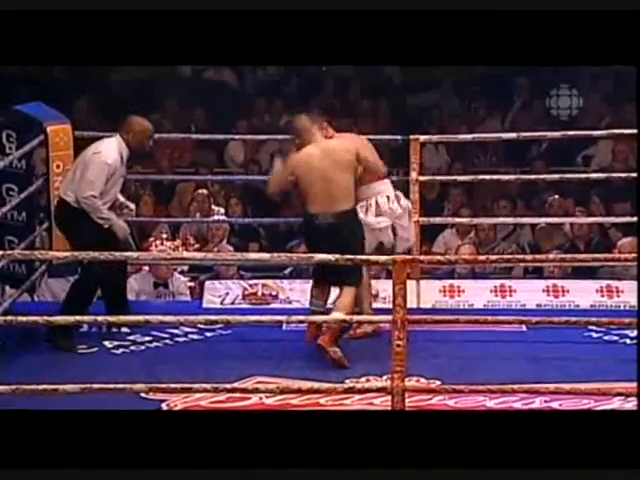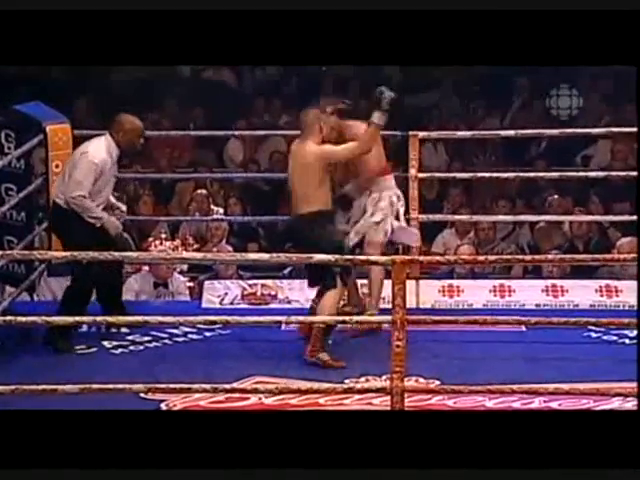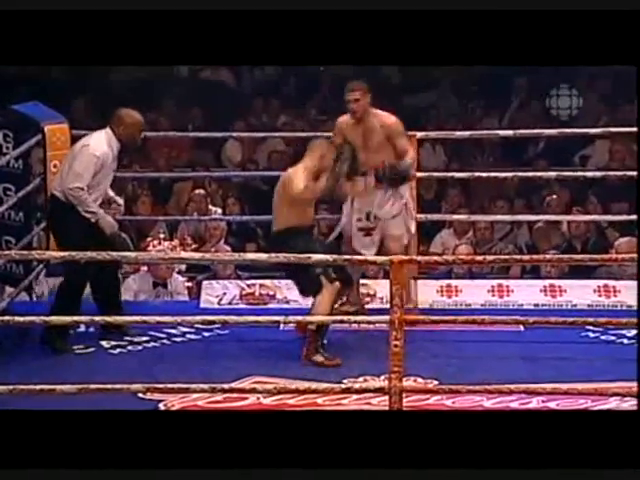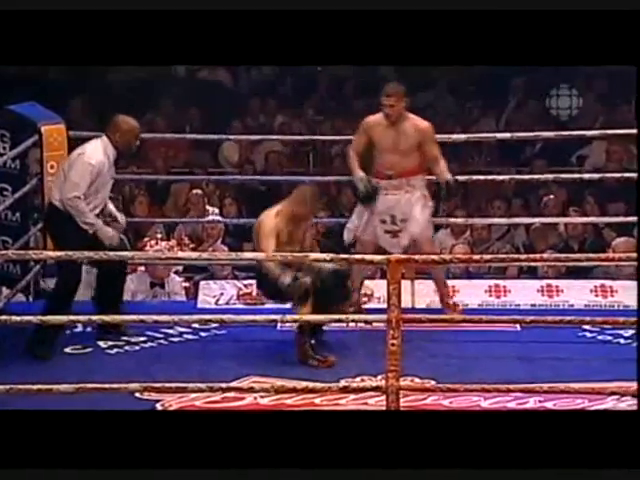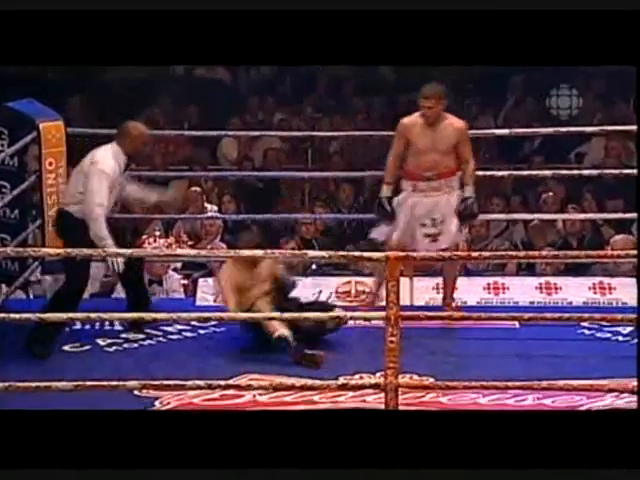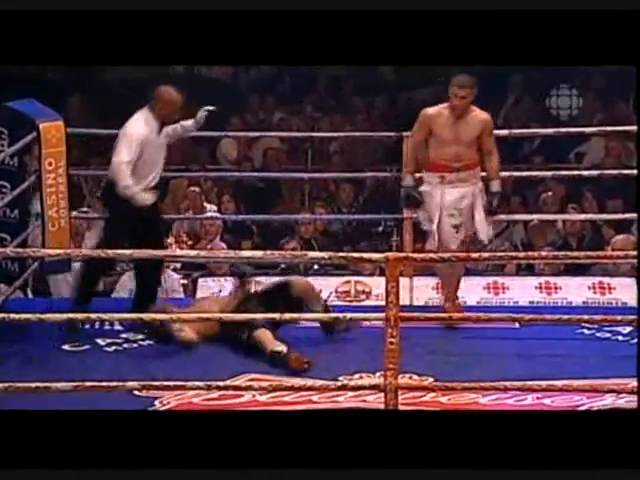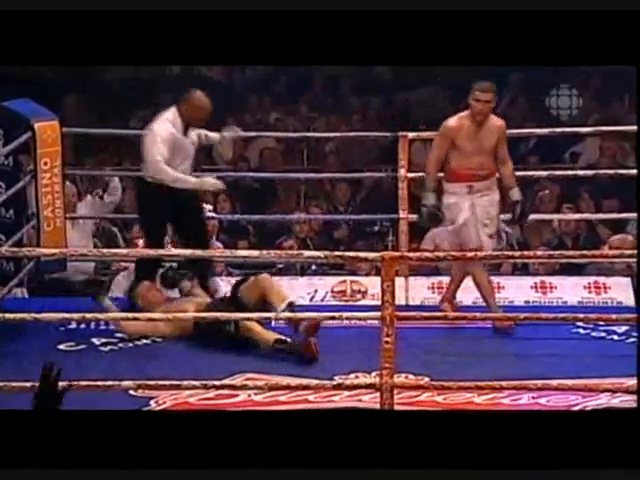
dt=0.2s
person 1, frame 1
left shoulder: (118, 152)
right shoulder: (106, 156)
right elbow: (87, 196)
left wrist: (121, 203)
right wrist: (113, 222)
left hip: (89, 213)
right hip: (75, 213)
left knee: (115, 260)
right knee: (94, 270)
left ankle: (118, 314)
right ankle: (61, 330)
person 1, frame 2
left shoulder: (109, 152)
right shoulder: (94, 156)
right elbow: (75, 196)
left wrist: (112, 204)
right wrist: (105, 220)
left hip: (86, 215)
right hip: (69, 216)
left knee: (110, 261)
right knee: (86, 273)
left ankle: (115, 315)
right ankle: (59, 333)
person 1, frame 3
left shoulder: (110, 147)
right shoulder: (95, 149)
right elbow: (73, 188)
left wrist: (111, 199)
right wrist: (101, 217)
left hip: (86, 211)
right hip: (66, 210)
left knee: (106, 264)
right knee: (79, 271)
left ankle: (111, 322)
right ankle: (55, 333)
person 1, frame 4
left shoulder: (107, 155)
right shoulder: (91, 158)
right elbow: (71, 198)
left wrist: (113, 214)
right wrist: (100, 229)
left hip: (86, 215)
right hip: (65, 217)
left knee: (115, 264)
right knee: (70, 279)
left ankle: (109, 322)
right ankle: (42, 339)
person 1, frame 5
left shoulder: (117, 160)
right shoulder: (103, 166)
left elbow: (125, 190)
right elbow: (93, 209)
left wrist: (160, 197)
right wrist: (107, 248)
left hip: (95, 221)
right hip: (74, 222)
left knee: (131, 262)
right knee: (76, 282)
right ankle: (40, 337)
person 1, frame 6
left shoulder: (157, 125)
right shoulder: (136, 130)
left elbow: (167, 135)
right elbow: (119, 169)
left wrist: (194, 122)
right wrist: (136, 195)
left hip: (145, 197)
right hip: (123, 198)
left knee: (151, 252)
right knee: (109, 252)
left ankle: (143, 305)
right ankle: (80, 302)
person 1, frame 7
left shoulder: (187, 121)
right shoulder: (160, 131)
left elbow: (197, 135)
right elbow: (156, 169)
left wrist: (220, 138)
right wrist: (196, 183)
left hip: (182, 189)
right hip: (156, 191)
left knee: (197, 238)
right knee: (154, 246)
left ankle: (199, 286)
person 2, frame 1
left shoulder: (341, 143)
right shoulder: (350, 140)
left hip: (375, 198)
right hip: (370, 199)
right knee: (364, 256)
left ankle: (368, 320)
right ankle: (361, 310)
person 2, frame 2
left shoulder: (357, 131)
right shoulder: (337, 138)
left elbow: (371, 168)
left wrist: (349, 192)
left hip: (380, 194)
right hip: (363, 196)
left knee: (372, 249)
right knee: (345, 249)
left ankle: (373, 312)
person 2, frame 3
left shoulder: (389, 123)
right shoulder: (343, 124)
left elbow: (409, 152)
left wrist: (406, 168)
left hip: (391, 187)
right hip: (362, 188)
left knee: (394, 246)
right knee: (351, 245)
right ankle: (352, 299)
person 2, frame 4
left shoulder: (421, 127)
right shoulder: (371, 124)
left elbow: (436, 159)
right elbow: (353, 152)
left wrist: (446, 179)
right wrist: (359, 178)
left hip: (412, 191)
right hip: (381, 190)
left knee: (425, 246)
right knee: (364, 246)
left ankle: (445, 299)
right ankle: (354, 301)
person 2, frame 5
left shoulder: (458, 128)
right shoulder: (407, 125)
left elbow: (467, 161)
right elbow: (393, 159)
left wrist: (469, 194)
right wrist: (385, 192)
left hip: (447, 192)
right hip: (414, 192)
left knee: (451, 250)
right knee: (395, 246)
left ankle: (447, 299)
right ankle: (375, 296)
person 2, frame 6
left shoulder: (483, 120)
right shoulder: (430, 115)
left elbow: (490, 154)
right elbow: (412, 146)
left wrist: (495, 188)
right wrist: (408, 181)
left hip: (469, 184)
right hip: (437, 184)
left knee: (460, 244)
right knee: (444, 243)
left ankle: (450, 300)
right ankle: (447, 297)
person 2, frame 7
left shoulder: (498, 126)
right shoulder: (452, 126)
left elbow: (504, 161)
right elbow: (433, 161)
left wrist: (515, 194)
right wrist: (429, 198)
left hip: (488, 192)
right hip: (460, 194)
left knee: (471, 251)
right knee: (473, 253)
left ankle: (448, 296)
right ankle: (495, 312)
person 3, frame 1
left shoulder: (296, 159)
right shoulder: (348, 146)
left elbow: (273, 190)
right elbow: (380, 171)
left wrist: (278, 166)
left hip: (316, 225)
right hip: (345, 224)
left knee: (322, 276)
right knee: (349, 286)
left ankle: (315, 328)
right ankle: (330, 337)
person 3, frame 2
left shoulder: (298, 147)
right shoulder: (321, 153)
right elbow: (362, 148)
right wrist: (380, 112)
left hip: (302, 225)
right hip: (315, 225)
left knee: (330, 281)
right knee: (336, 286)
left ankle: (319, 323)
right ankle: (315, 347)
person 3, frame 3
left shoulder: (311, 176)
right shoulder: (296, 177)
right elbow: (306, 195)
right wrist: (330, 176)
left hip: (303, 240)
right hip: (287, 243)
left knee: (338, 280)
right knee: (331, 285)
left ankle: (312, 322)
right ankle: (312, 347)
person 3, frame 4
left shoulder: (304, 220)
right shoulder: (269, 221)
left elbow: (308, 252)
right elbow: (267, 260)
left wrist: (326, 268)
right wrist: (286, 281)
left hip: (295, 271)
right hip: (274, 279)
right knee: (304, 284)
left ankle: (309, 324)
right ankle: (305, 348)
person 3, frame 5
left shoulder: (263, 260)
right shoulder: (227, 275)
left elbow: (285, 283)
right elbow: (232, 310)
right knee: (262, 304)
right ankle: (296, 348)
person 3, frame 6
left shoulder: (199, 303)
right shoulder: (181, 323)
left elbow: (233, 300)
right elbow: (192, 337)
left wrist: (241, 286)
right hip: (232, 324)
left knee: (301, 284)
right knee: (260, 334)
left ankle: (328, 324)
person 3, frame 7
left shoulder: (173, 302)
right shoulder: (155, 320)
left elbow: (204, 298)
right elbow: (130, 327)
left wrist: (186, 283)
right wrist: (108, 305)
left hip: (224, 303)
right hip: (207, 321)
left knee: (262, 280)
right knee: (248, 326)
left ankle: (300, 326)
right ankle: (295, 346)
